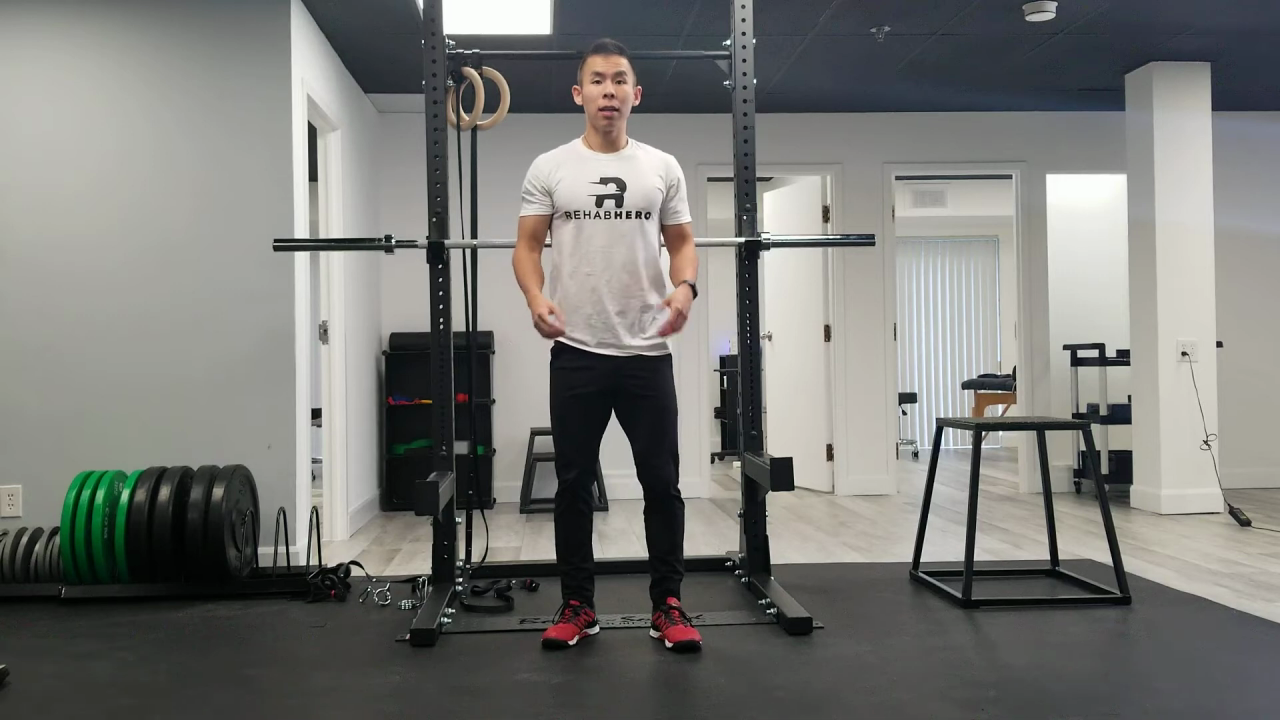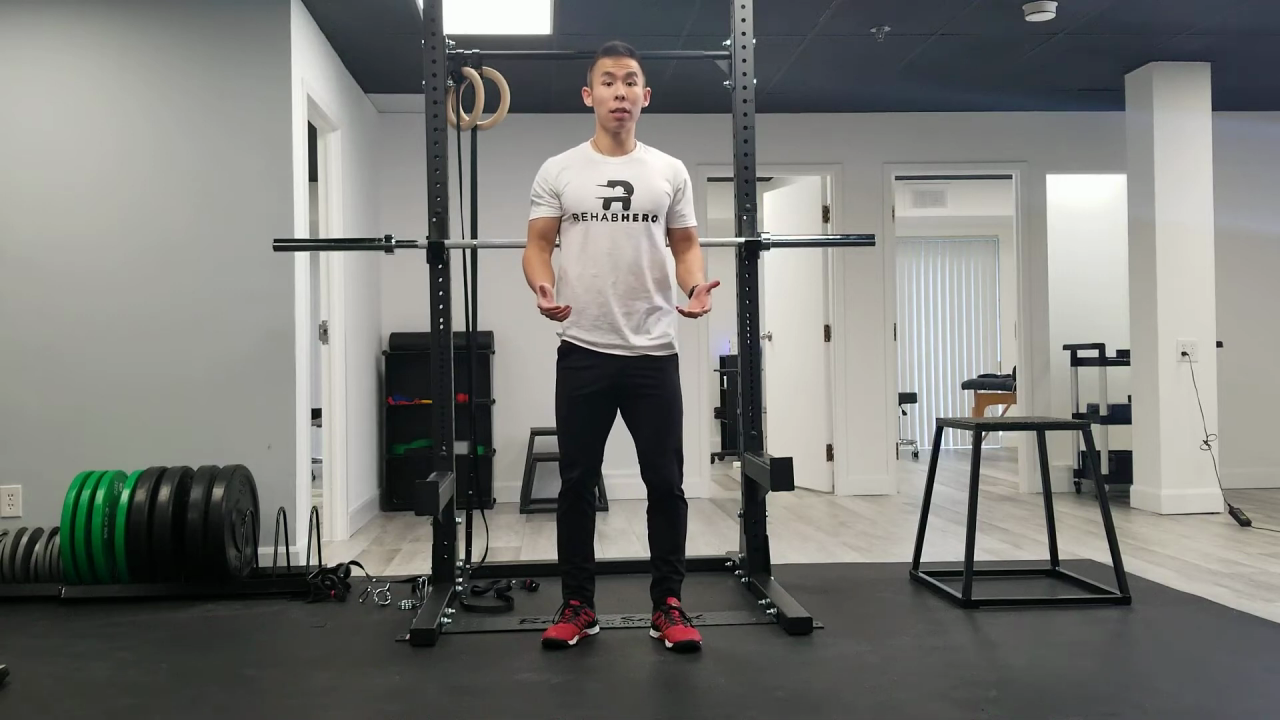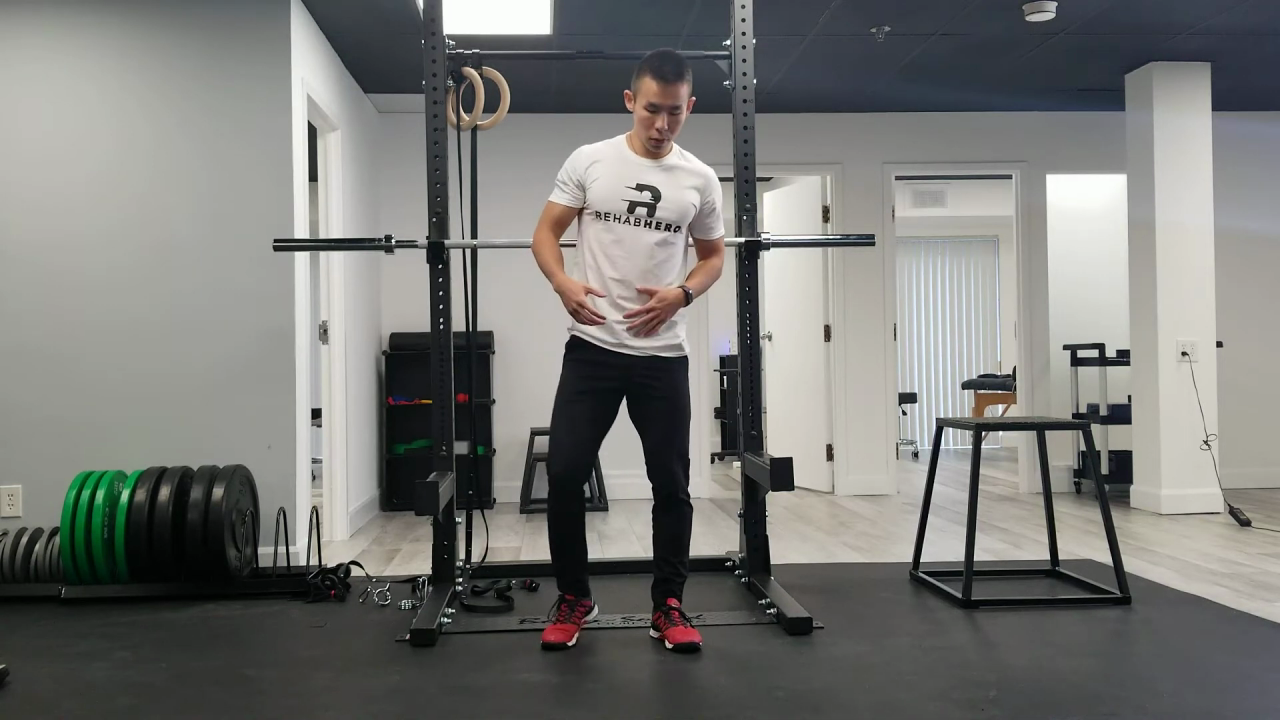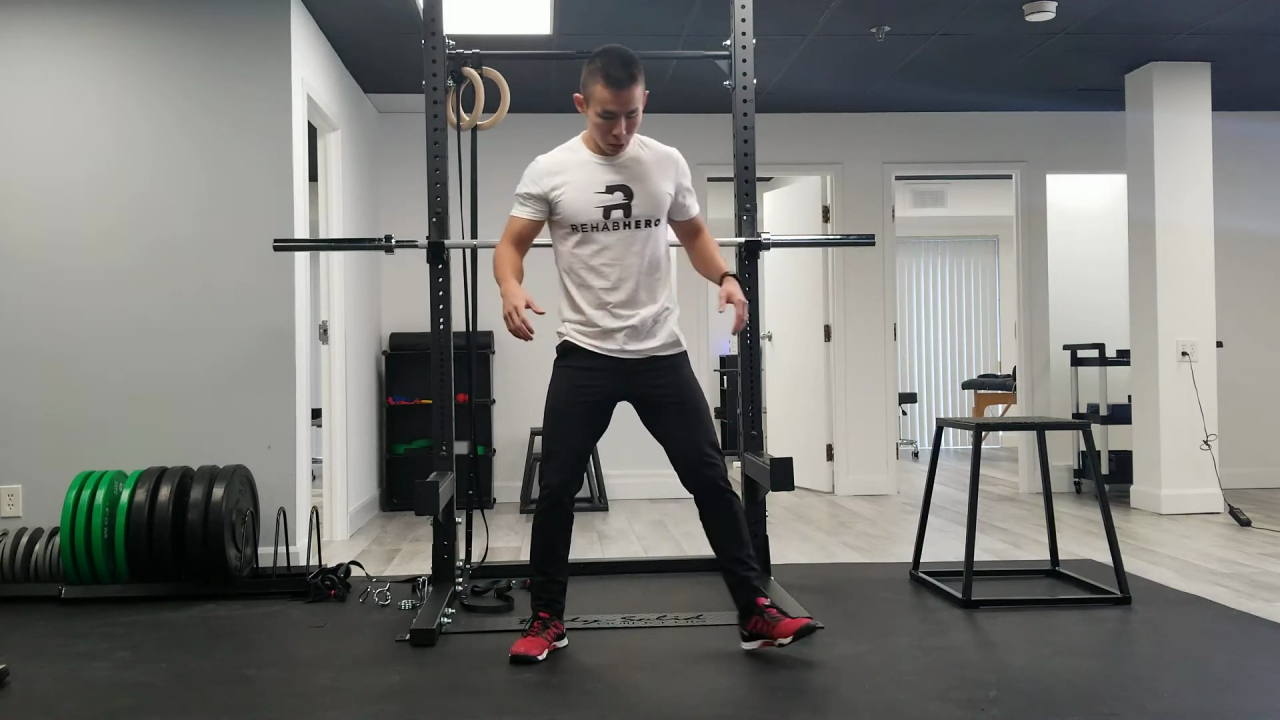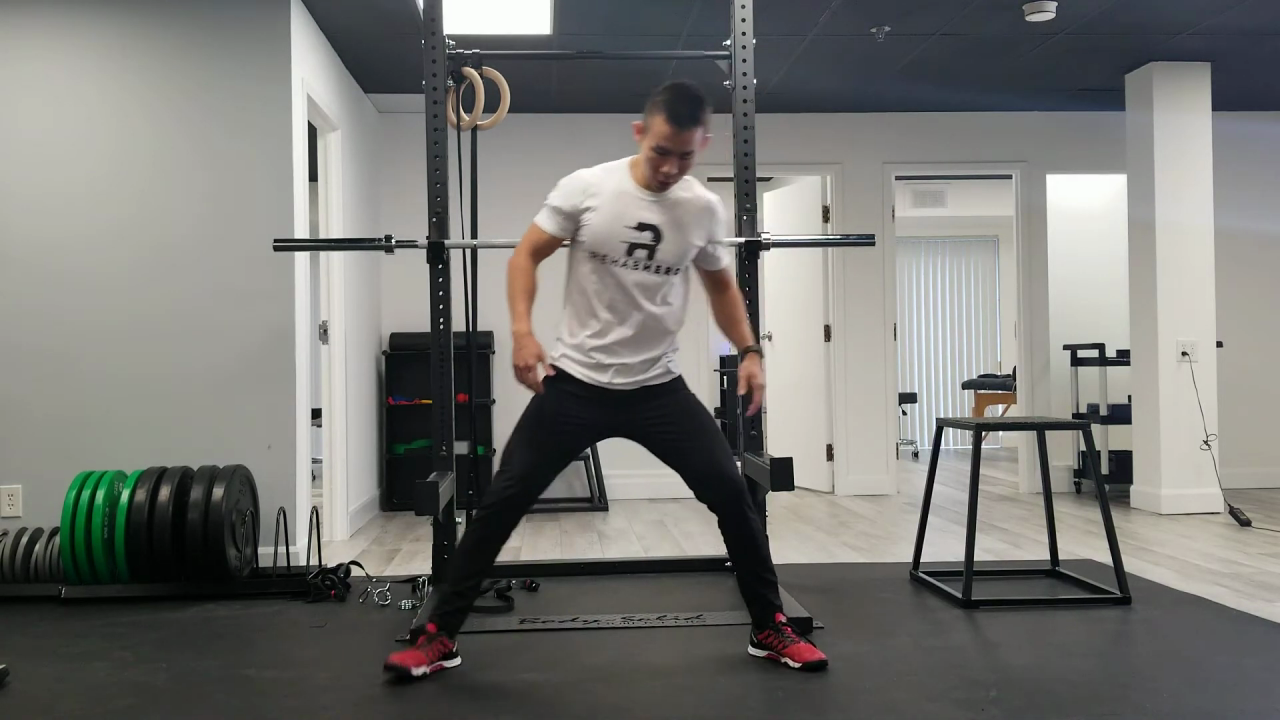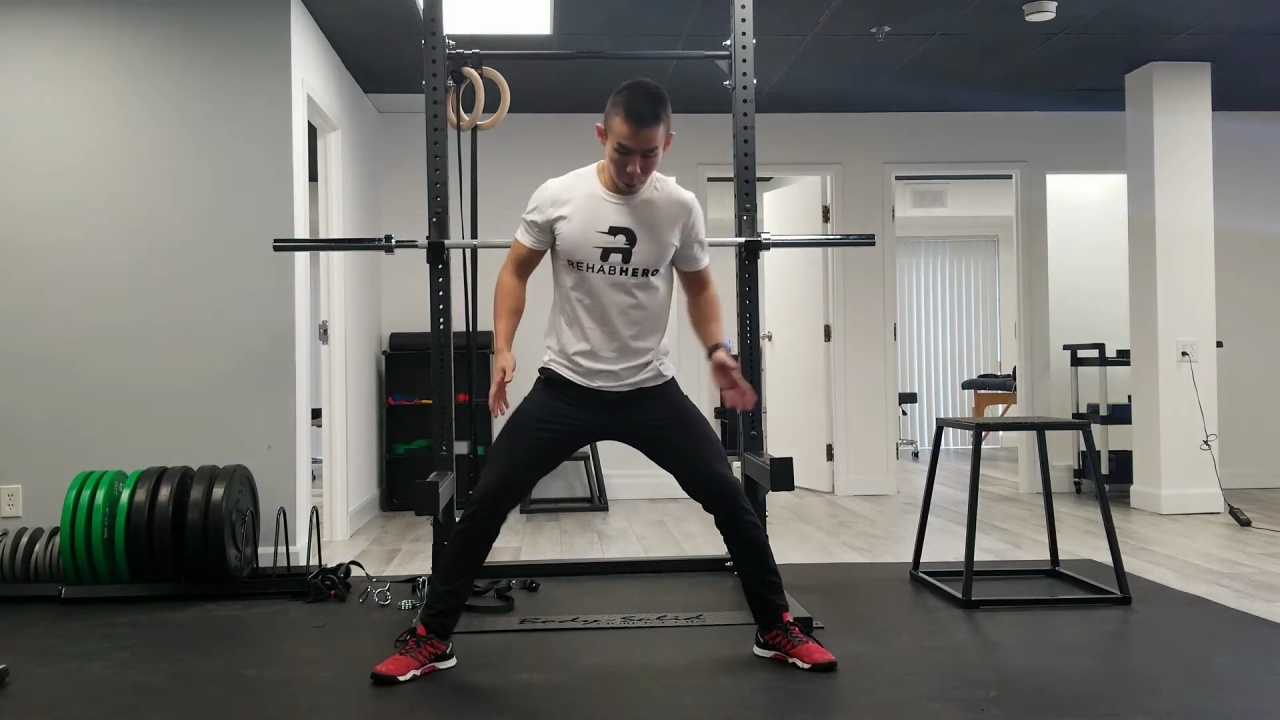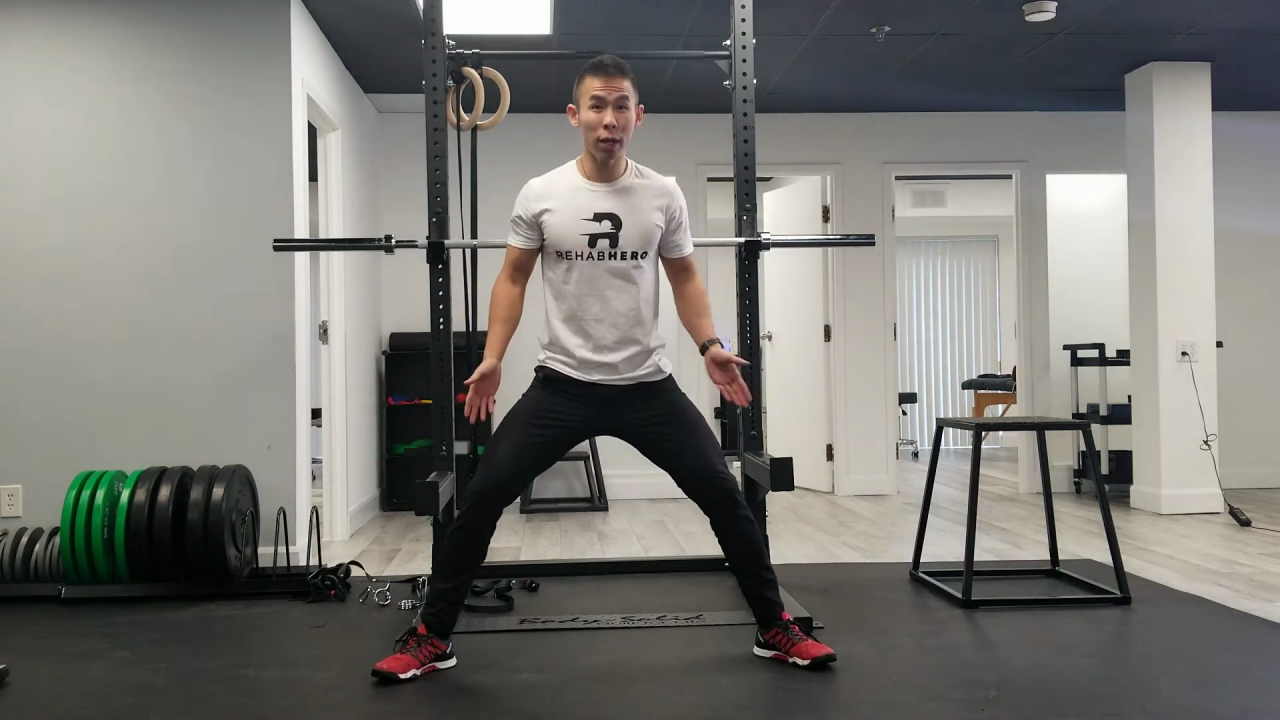
dt=0.7s
person 1, frame 1
left shoulder: (663, 167)
right shoulder: (549, 168)
left elbow: (681, 242)
right elbow: (528, 244)
left wrist: (685, 288)
right wrist: (536, 297)
left hip: (646, 352)
right hip: (576, 353)
left knee: (661, 482)
right knee: (574, 483)
left ankle: (667, 605)
right ankle: (577, 606)
person 1, frame 2
left shoulder: (670, 171)
right shoulder: (558, 171)
left elbow: (685, 246)
right elbow: (538, 245)
left wrist: (696, 285)
right wrist: (542, 285)
left hip: (653, 352)
right hip: (583, 352)
left knee: (665, 482)
right knee: (577, 483)
left ankle: (668, 606)
right ankle: (577, 606)
person 1, frame 3
left shoulder: (700, 179)
right shoulder: (587, 161)
left elbow: (713, 255)
right elbow: (545, 232)
left wrist: (681, 293)
right wrist: (561, 282)
left hip: (662, 353)
right hip: (592, 347)
left knee: (671, 483)
right knee: (565, 472)
left ankle: (668, 606)
right ankle: (573, 599)
person 1, frame 4
left shoulder: (666, 162)
right shoulder: (549, 170)
left elbow: (693, 234)
right elbow: (510, 244)
left wrist: (725, 277)
right wrist: (511, 289)
left hip: (660, 352)
right hip: (585, 353)
left knee: (710, 478)
right knee: (556, 488)
left ankle: (755, 613)
right ankle: (546, 620)
person 1, frame 5
left shoulder: (705, 209)
right shoulder: (584, 188)
left elbow: (721, 285)
right elbow: (526, 255)
left wrist: (749, 352)
right wrist: (522, 330)
left hip: (657, 387)
right hip: (575, 381)
left knee: (729, 492)
right knee: (505, 498)
left ankle: (769, 627)
right ankle: (439, 634)
person 1, frame 6
left shoulder: (682, 207)
right shoulder: (555, 197)
left elbow: (698, 285)
right elbow: (514, 272)
left wrist: (717, 348)
right wrist: (504, 350)
left hip: (652, 389)
right hip: (566, 387)
left knee: (728, 498)
right knee: (488, 500)
left ankle: (776, 629)
right ankle: (431, 637)
person 1, frame 7
left shoulder: (663, 195)
right shoulder: (540, 193)
left elbow: (684, 278)
right elbow: (512, 279)
left wrist: (711, 346)
right wrist: (491, 358)
left hip: (646, 385)
right hip: (562, 385)
left knee: (722, 494)
right knee: (484, 495)
left ankle: (775, 629)
right ankle: (431, 638)
